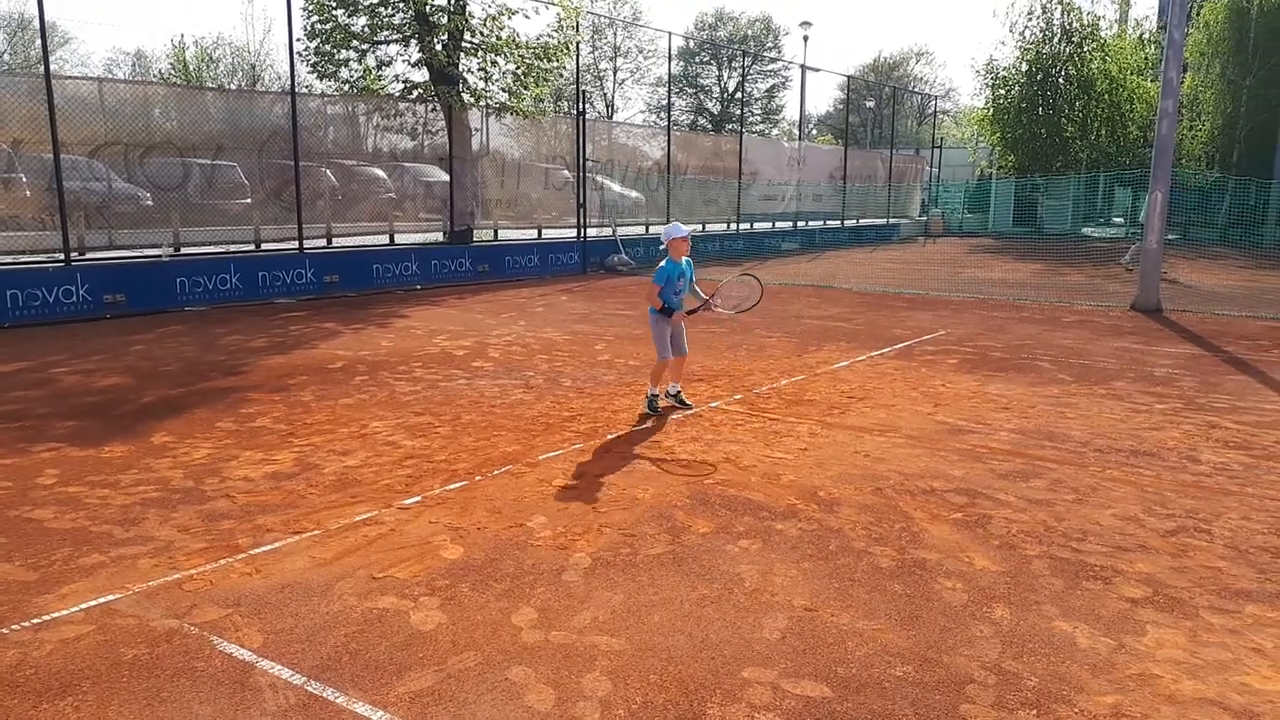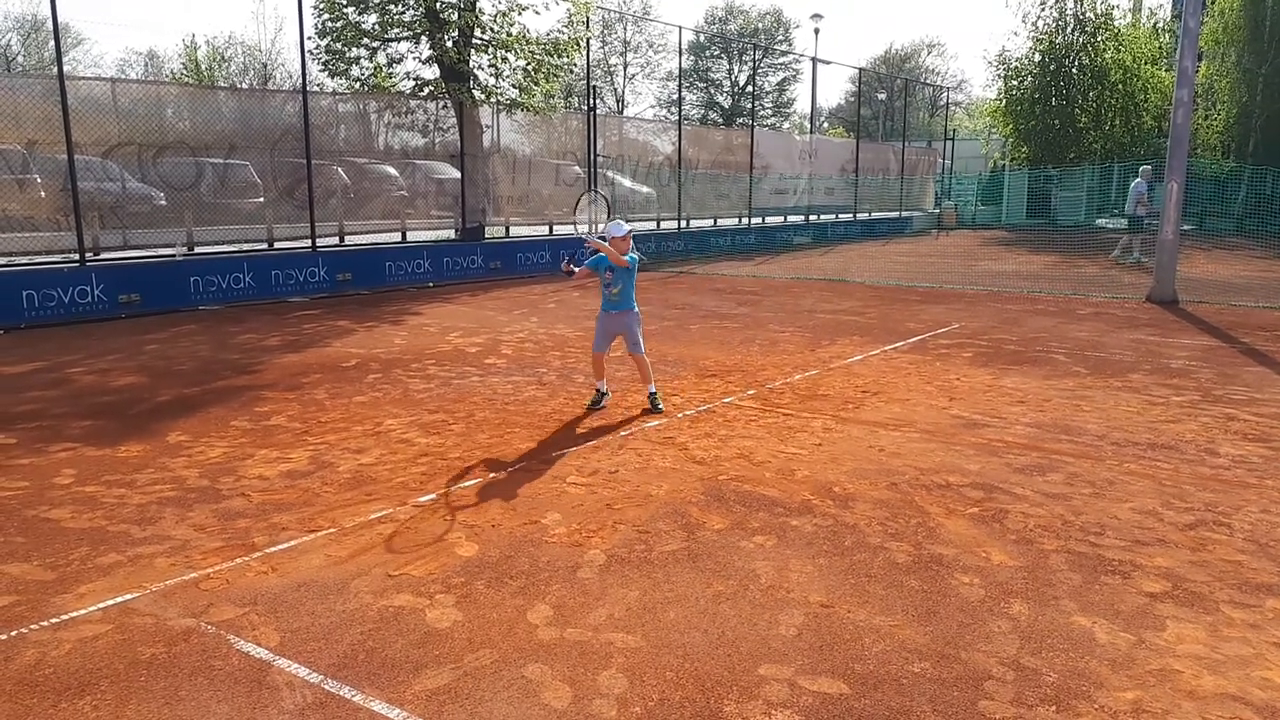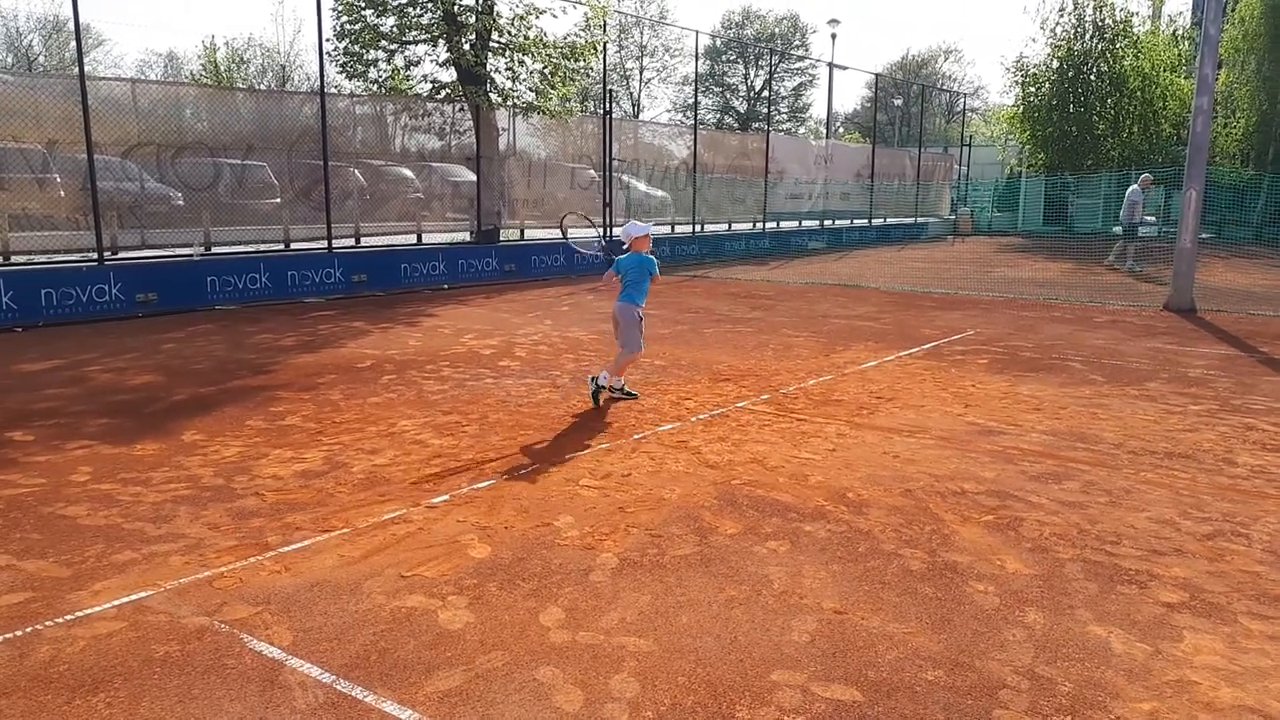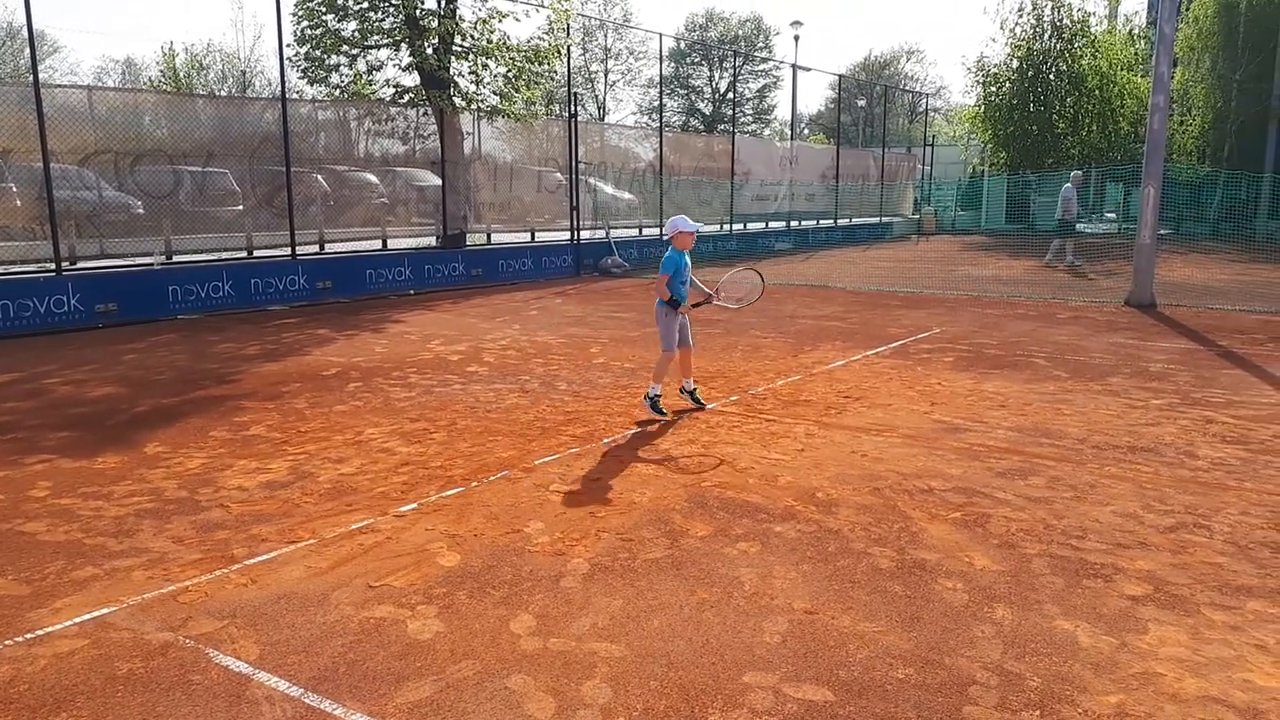
dt=1s
person 1, frame 1
left shoulder: (688, 263)
right shoulder: (664, 268)
left elbow: (692, 286)
right elbow: (650, 296)
left wrist: (704, 299)
right wrist: (670, 313)
left hip: (676, 317)
right hip: (660, 316)
left knee: (681, 356)
right knee: (664, 359)
left ankle: (673, 392)
right ankle: (653, 395)
person 1, frame 2
left shoulder: (632, 259)
right shoulder: (600, 259)
left elbow: (621, 261)
right elbow: (580, 272)
left wrist: (600, 245)
right wrist: (569, 268)
left hip: (629, 315)
right hip: (607, 315)
left knee: (638, 355)
right knee: (597, 354)
left ankle: (652, 394)
right ankle: (602, 391)
person 1, frame 3
left shoulder: (621, 260)
right shoulder: (648, 261)
left elbow: (605, 280)
right elbow: (655, 281)
left hip: (620, 306)
right hip: (631, 309)
left knee: (627, 350)
right knee: (633, 352)
left ankle: (617, 386)
right ankle: (600, 380)
person 1, frame 4
left shoulder: (684, 255)
right shoulder: (672, 259)
right elbow: (659, 287)
left wrist: (705, 291)
right wrist: (676, 305)
left hip: (679, 311)
right hip: (667, 310)
left knee: (686, 349)
right knee: (670, 353)
left ankle: (689, 389)
right ankle: (653, 396)
